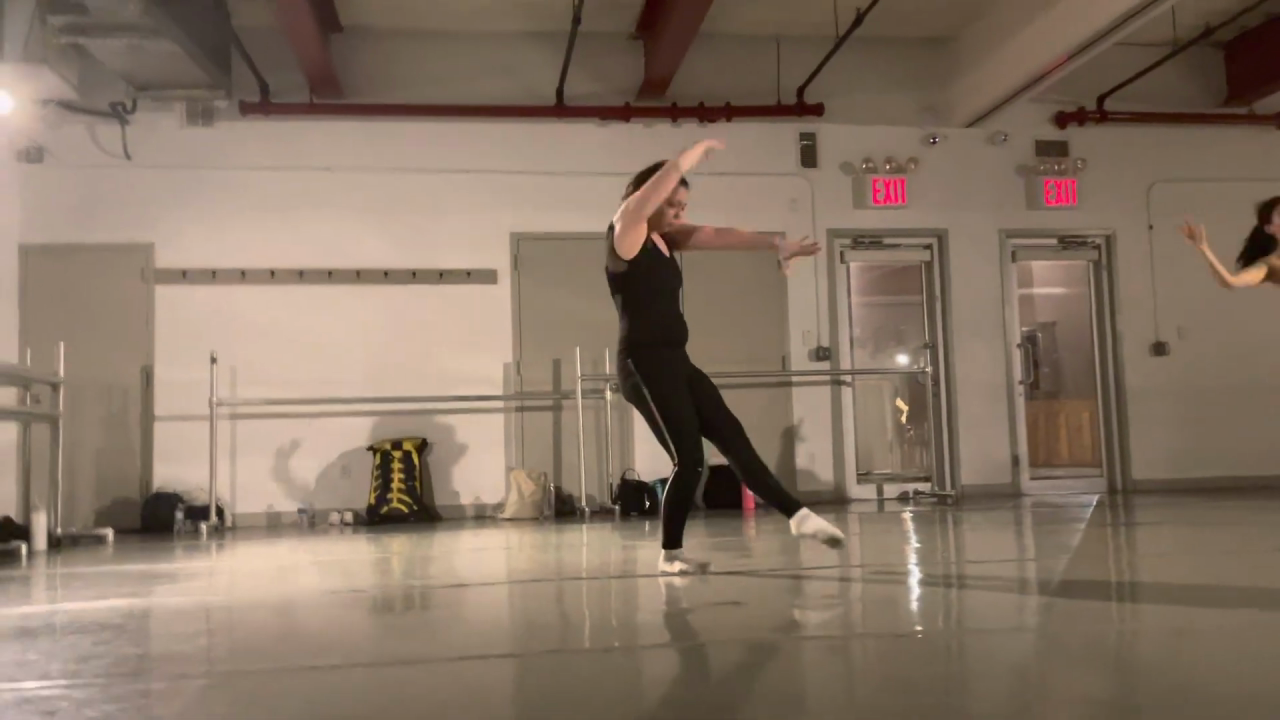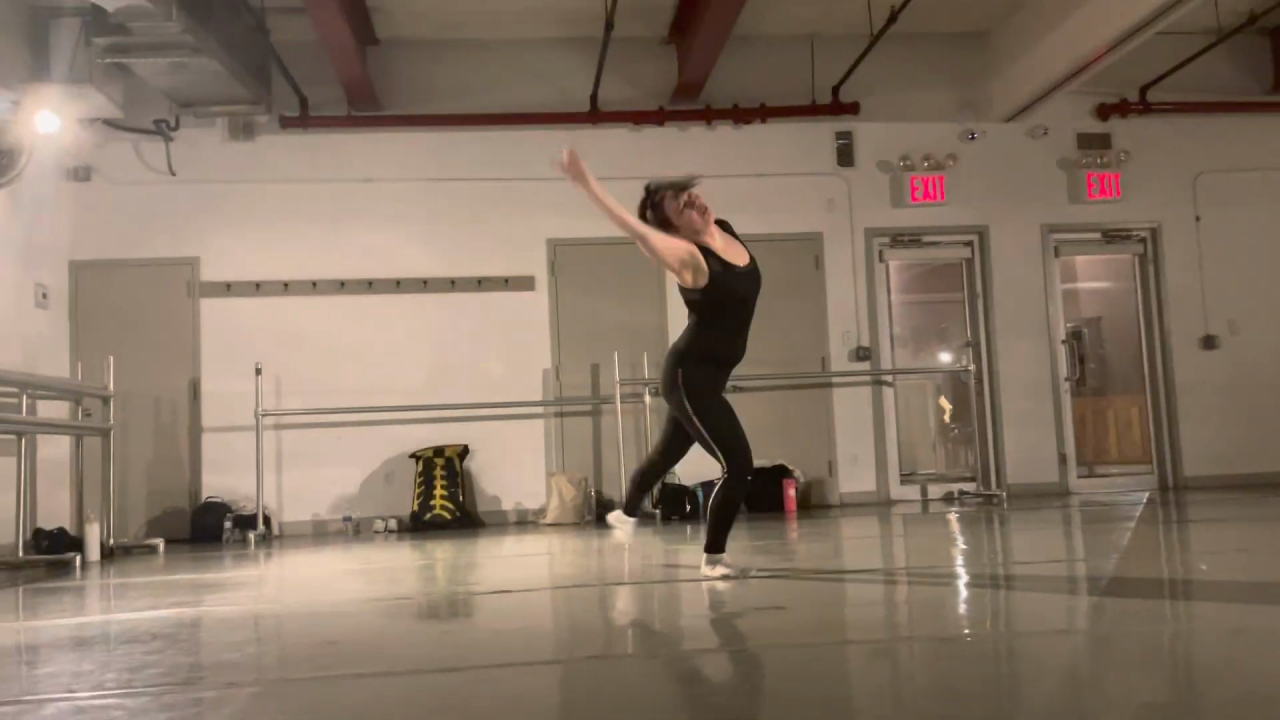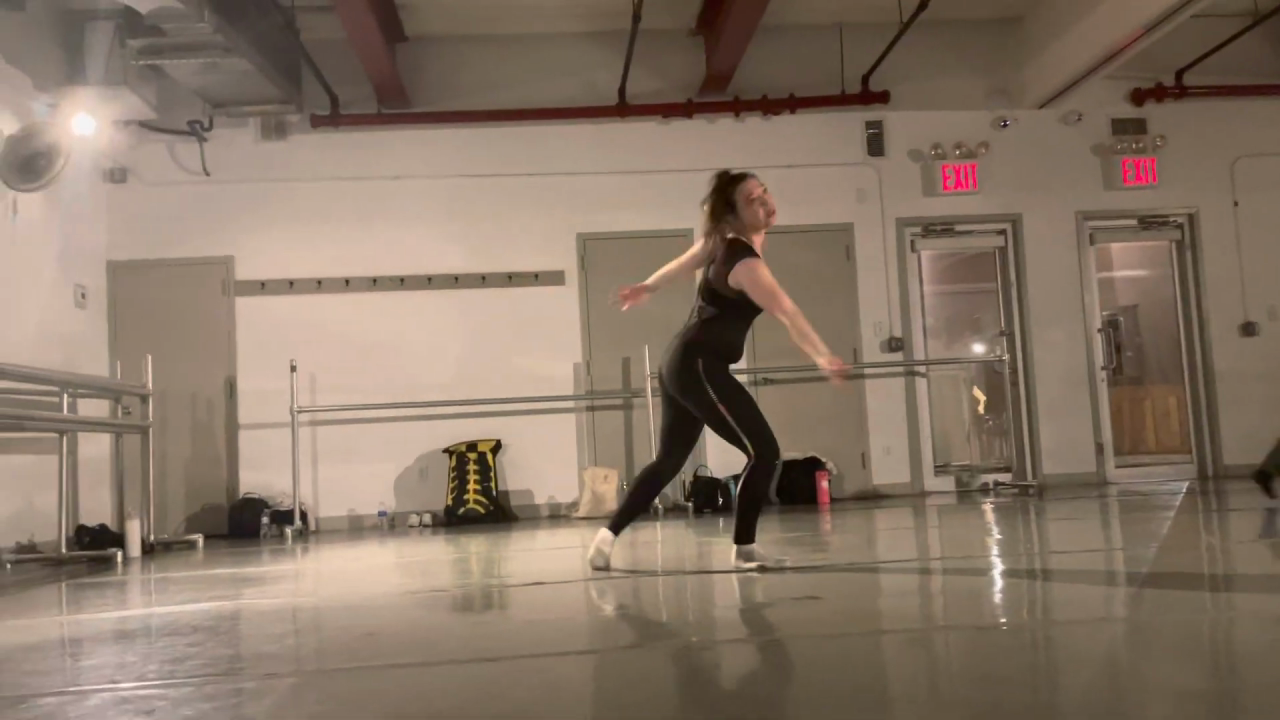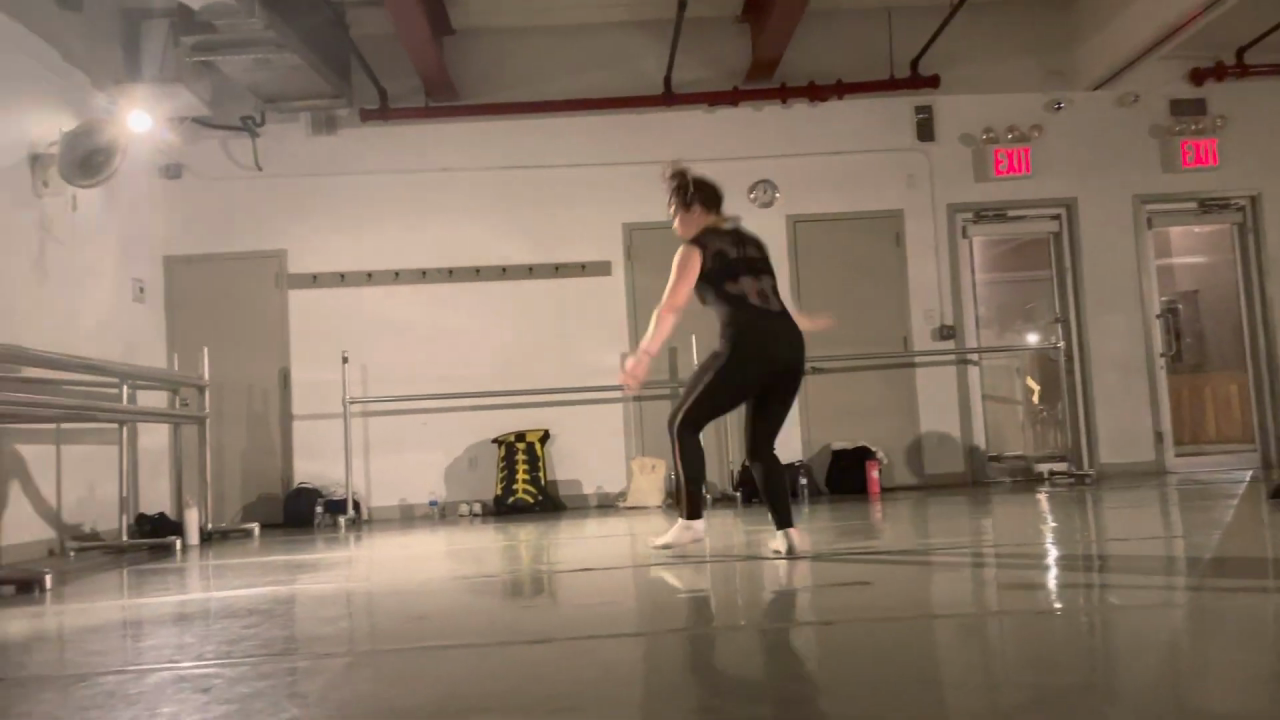
dt=0.4s
person 1, frame 1
left shoulder: (665, 237)
right shoulder: (627, 228)
left elbow: (721, 234)
right elbow: (668, 175)
left wrist: (778, 244)
right wrist: (704, 145)
left hip: (676, 363)
right hip: (644, 367)
left knee: (735, 439)
right knee: (689, 459)
left ankle: (798, 515)
right ankle: (671, 554)
person 1, frame 2
left shoulder: (724, 231)
right shoulder: (691, 256)
right elbow: (638, 229)
right wrist: (589, 183)
left hip: (706, 373)
right hip: (691, 374)
left knee: (670, 452)
right knee: (738, 465)
left ankle: (626, 514)
right ankle: (714, 558)
person 1, frame 3
left shoulder: (716, 242)
right shoulder: (746, 263)
left elbow: (686, 260)
right elbow: (787, 314)
left wrist: (648, 286)
right wrist: (822, 356)
left hip: (679, 363)
right hip: (701, 367)
left knee: (668, 460)
right knee: (764, 453)
left ankle: (607, 538)
right ankle: (744, 549)
person 1, frame 4
left shoulder: (693, 250)
right shoulder: (752, 242)
left elbow: (670, 308)
left wrist: (643, 355)
right wrist: (798, 320)
left hip: (747, 346)
right hip: (788, 349)
left knee: (683, 425)
right knee: (760, 448)
left ankle: (689, 521)
right ankle: (787, 533)
